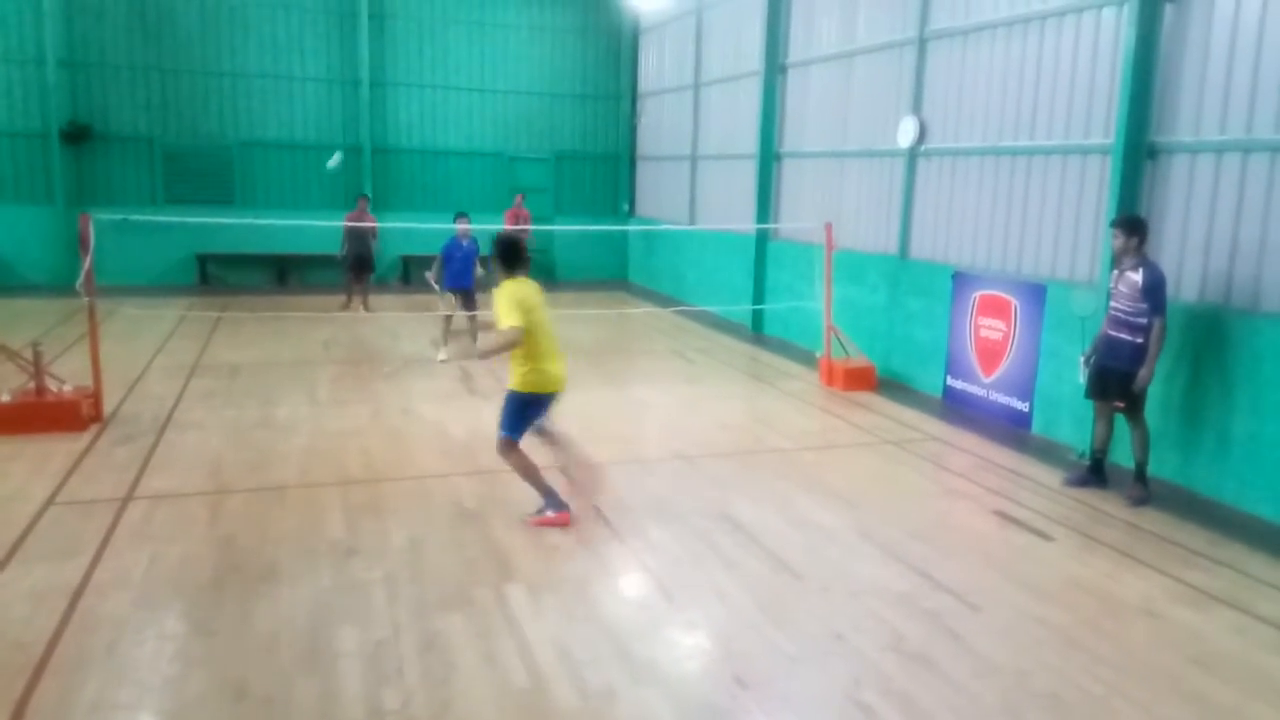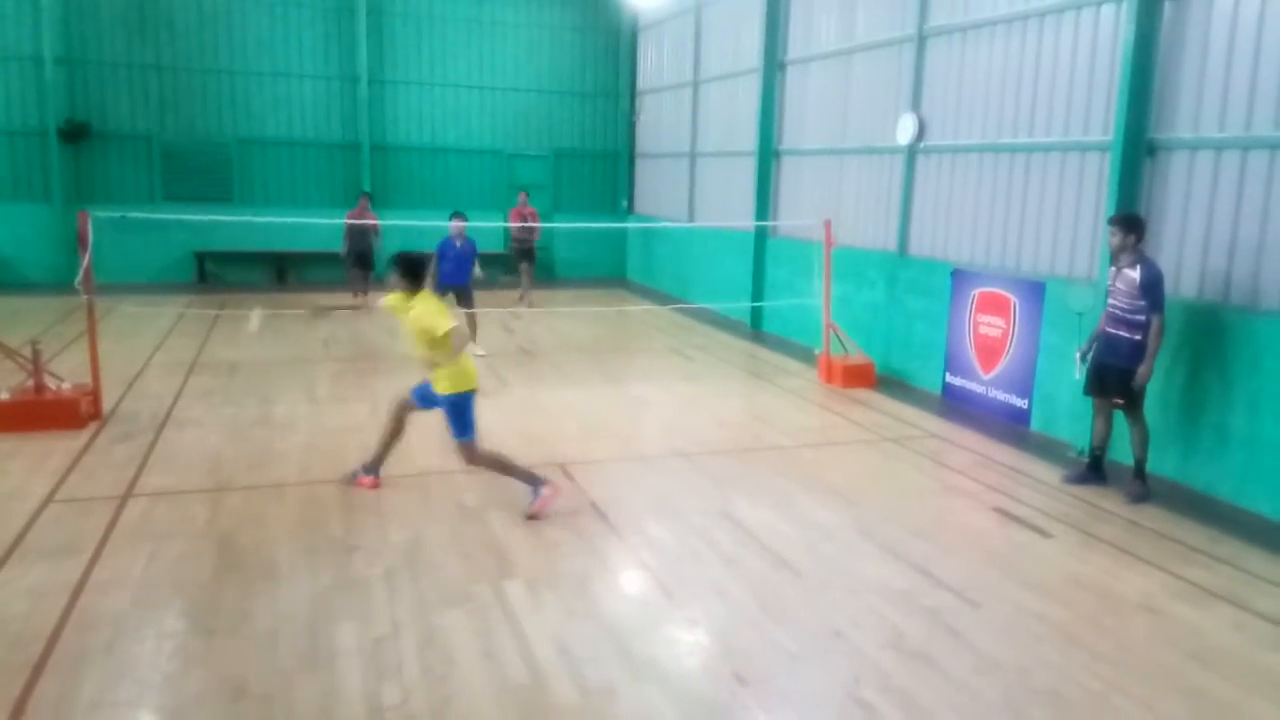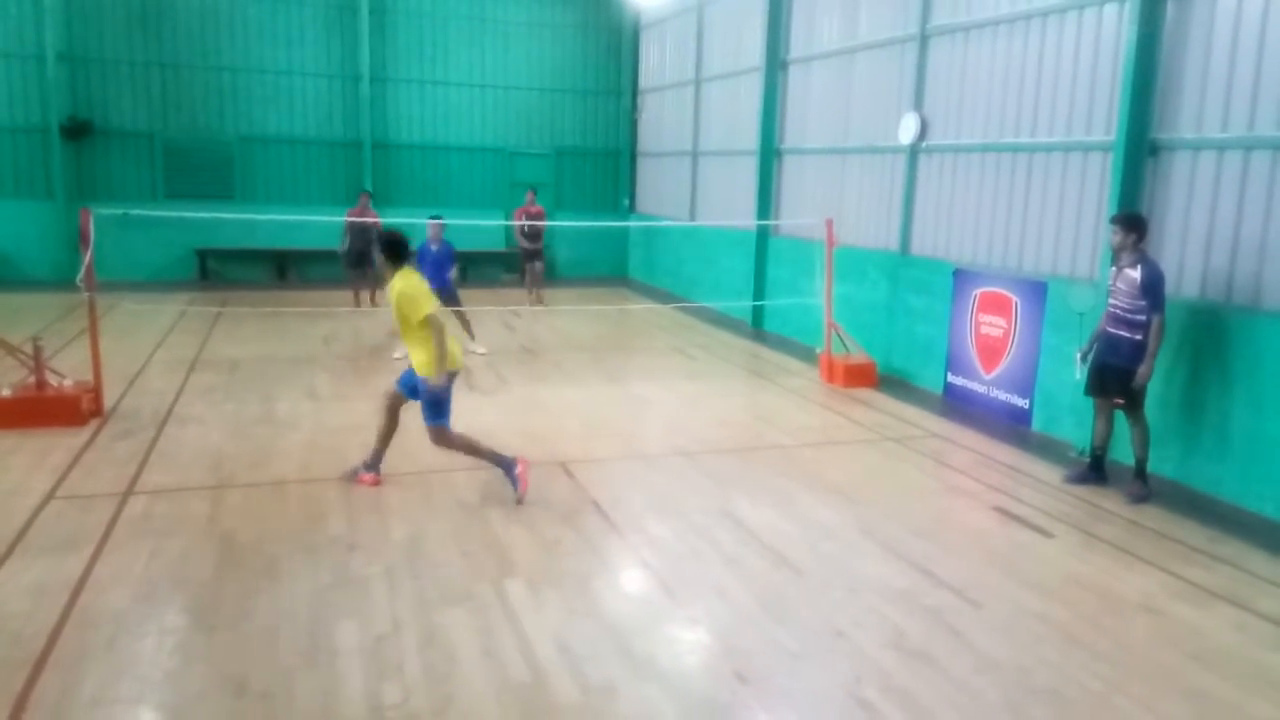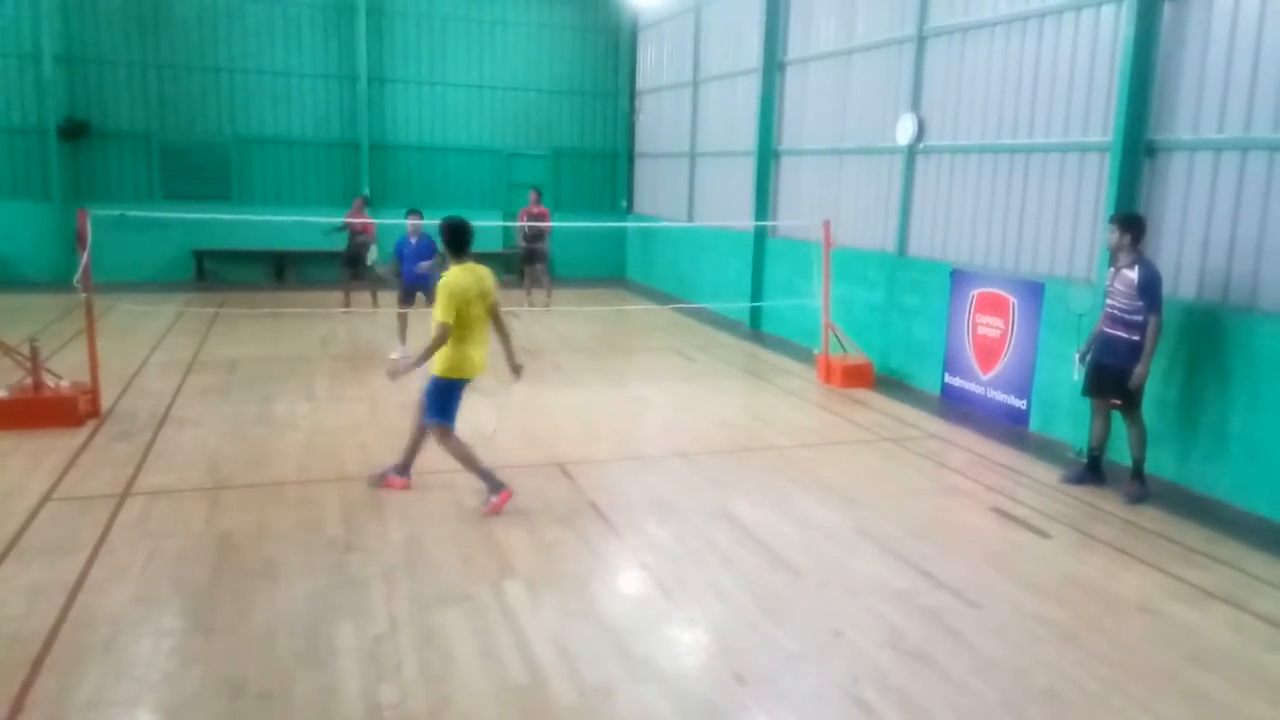
dt=0.3s
person 1, frame 1
left shoulder: (1152, 276)
right shoulder: (1117, 271)
left elbow: (1158, 324)
left wrist: (1149, 366)
right wrist: (1093, 348)
left hip: (1131, 363)
right hip: (1106, 357)
left knee: (1135, 418)
right knee: (1101, 410)
left ankle: (1141, 480)
right ankle: (1096, 470)
person 1, frame 2
left shoulder: (1149, 273)
right shoulder: (1114, 268)
left elbow: (1157, 321)
left wrist: (1148, 363)
right wrist: (1089, 344)
left hip: (1130, 360)
right hip: (1104, 354)
left knee: (1134, 415)
right knee: (1100, 407)
left ankle: (1140, 477)
right ankle: (1095, 467)
person 1, frame 3
left shoulder: (1150, 273)
right shoulder: (1116, 267)
left elbow: (1157, 320)
left wrist: (1148, 363)
right wrist: (1090, 344)
left hip: (1130, 359)
right hip: (1105, 353)
left knee: (1134, 414)
right knee: (1101, 407)
left ankle: (1140, 477)
right ankle: (1096, 467)
person 1, frame 4
left shoulder: (1147, 274)
right shoulder: (1114, 268)
left elbow: (1154, 321)
left wrist: (1144, 363)
right wrist: (1088, 345)
left hip: (1127, 360)
right hip: (1103, 354)
left knee: (1131, 415)
right knee: (1099, 407)
left ankle: (1138, 478)
right ankle: (1093, 467)
person 2, frame 1
left shoulder: (506, 294)
right shoulder: (530, 287)
left elbow: (514, 338)
left wrist: (480, 352)
left hip: (532, 379)
right hip: (551, 373)
left knee: (506, 447)
right knee: (532, 424)
left ankle: (556, 507)
right ankle: (574, 460)
person 2, frame 2
left shoulder: (425, 309)
right shoulder: (402, 300)
left elbow: (460, 335)
right elbow: (376, 305)
left wrist: (445, 359)
left hip: (456, 383)
right hip: (443, 380)
left knee: (470, 454)
right knee: (401, 408)
left ankle: (540, 485)
right ankle: (371, 470)
person 2, frame 3
left shoulder: (402, 288)
right shoulder: (409, 279)
left elbow: (437, 326)
left wrist: (440, 372)
left hip: (434, 363)
right hip: (425, 360)
left knee: (440, 436)
right knee: (391, 400)
left ankle: (509, 465)
right ankle: (372, 467)
person 2, frame 4
left shoulder: (450, 283)
right shoulder: (484, 274)
left elbow: (443, 335)
right elbow: (498, 320)
left wrist: (410, 364)
right wrist: (511, 357)
left hip: (453, 364)
right hip: (471, 359)
left knee: (443, 434)
right knee: (426, 413)
left ankle: (496, 487)
right ankle: (402, 469)
